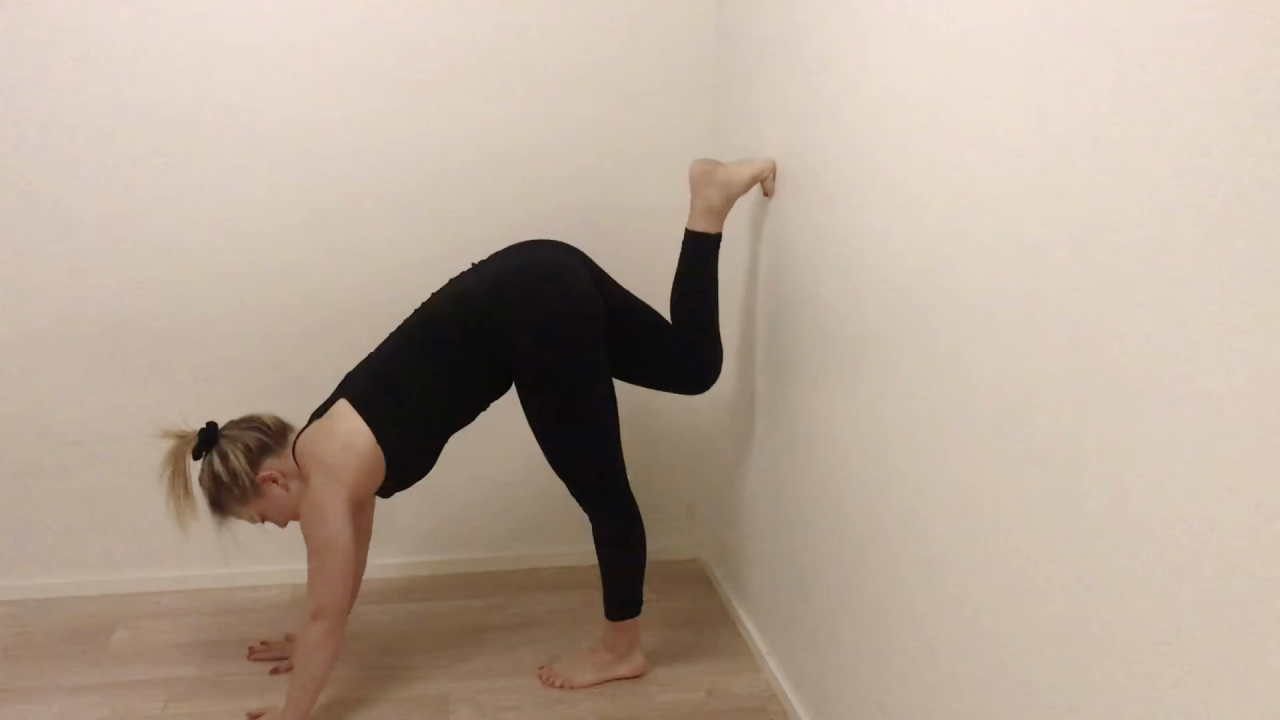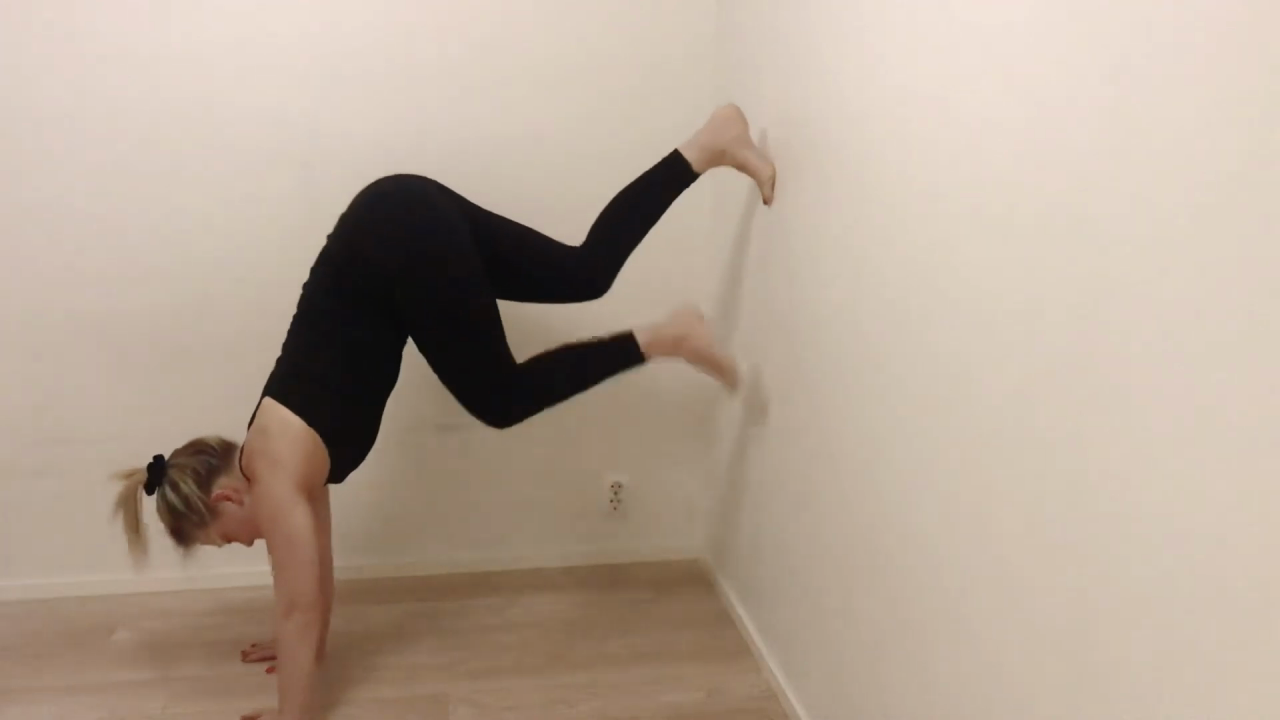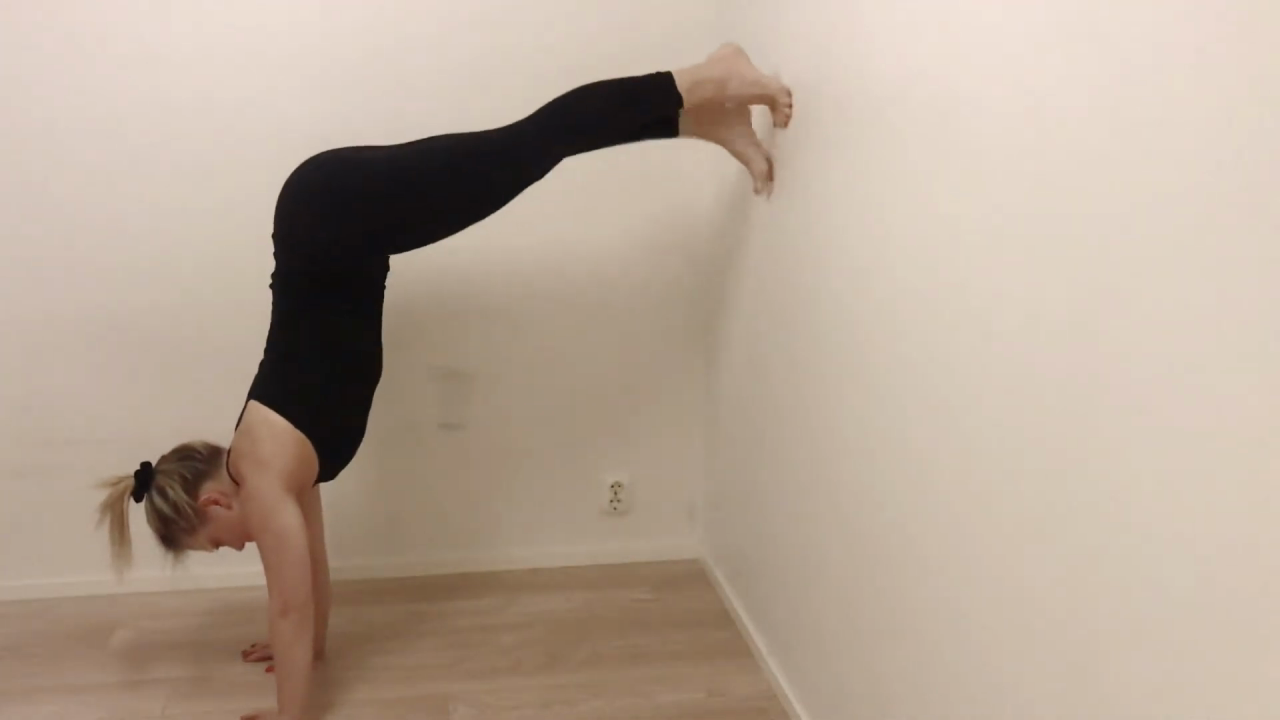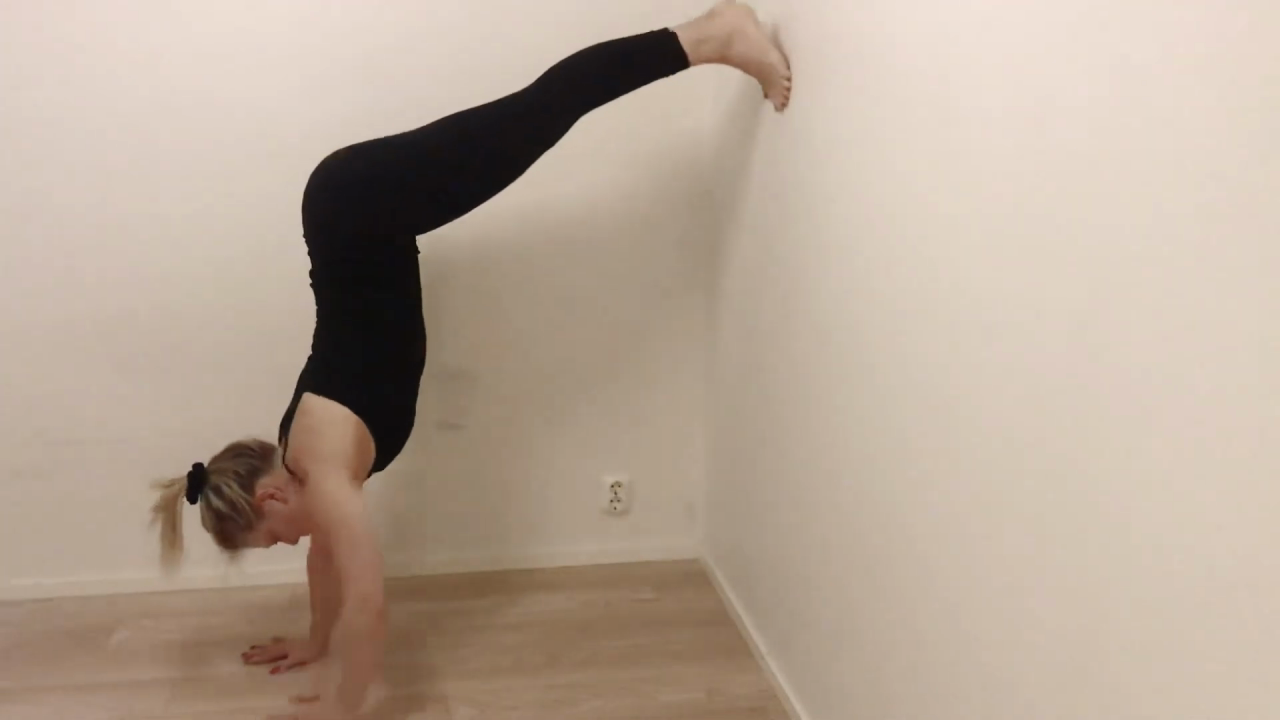
dt=0.7s
person 1, frame 1
left shoulder: (326, 475)
right shoulder: (327, 445)
left elbow: (325, 615)
right elbow: (353, 542)
right wrist: (311, 644)
left hip: (537, 305)
right hip: (539, 281)
left knee: (602, 489)
right knee: (692, 369)
left ankle: (622, 647)
right ankle: (709, 199)
person 1, frame 2
left shoulder: (273, 476)
right shoulder: (287, 453)
left elbow: (297, 609)
right elbow: (317, 561)
right wrist: (305, 643)
left hip: (401, 231)
right hip: (406, 222)
left knee: (501, 398)
right knee: (582, 273)
left ankle: (663, 338)
right ankle: (710, 144)
person 1, frame 3
left shoulder: (263, 478)
right shoulder: (271, 464)
left elbow: (290, 608)
right elbow: (309, 551)
right wrist: (310, 641)
left hip: (339, 209)
right hip: (337, 214)
left knee: (529, 146)
right knee: (527, 148)
left ankle: (703, 85)
person 1, frame 4
left shoulder: (320, 468)
right shoulder: (309, 457)
left elbow: (367, 602)
right elbow: (331, 549)
right wrist: (316, 640)
left hip: (363, 203)
right hip: (356, 208)
left knee: (535, 110)
right knee: (533, 111)
